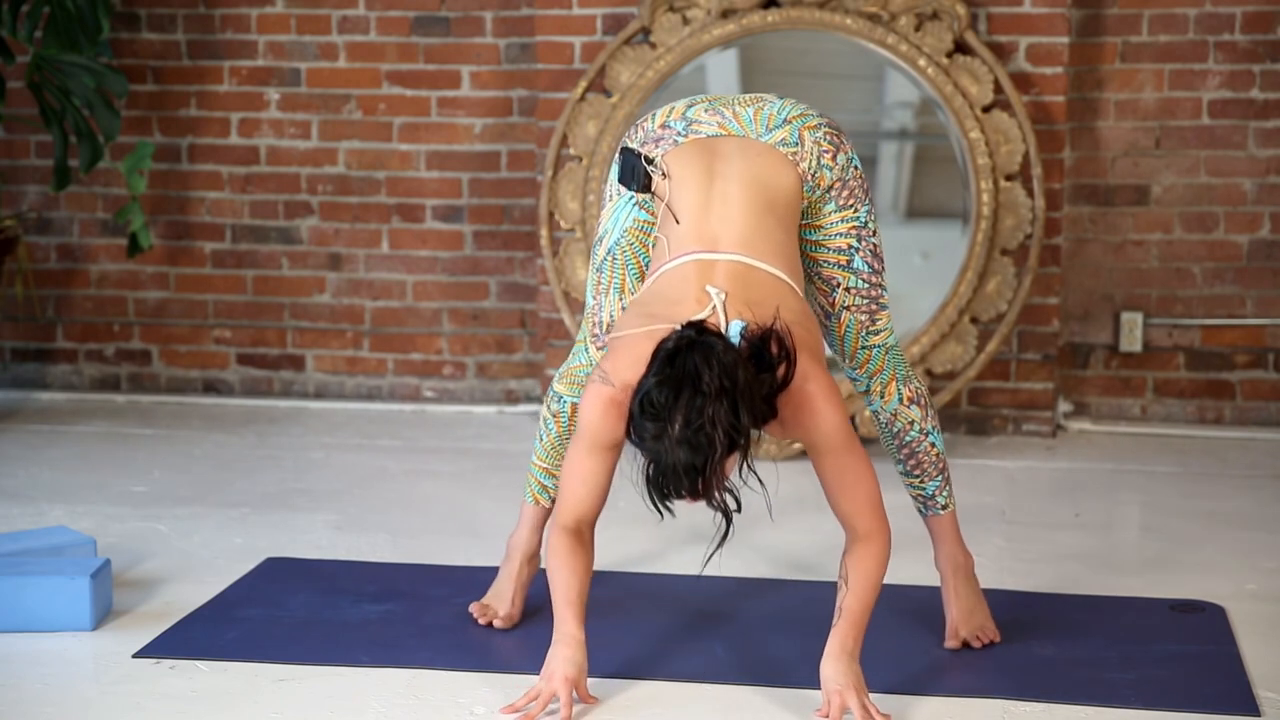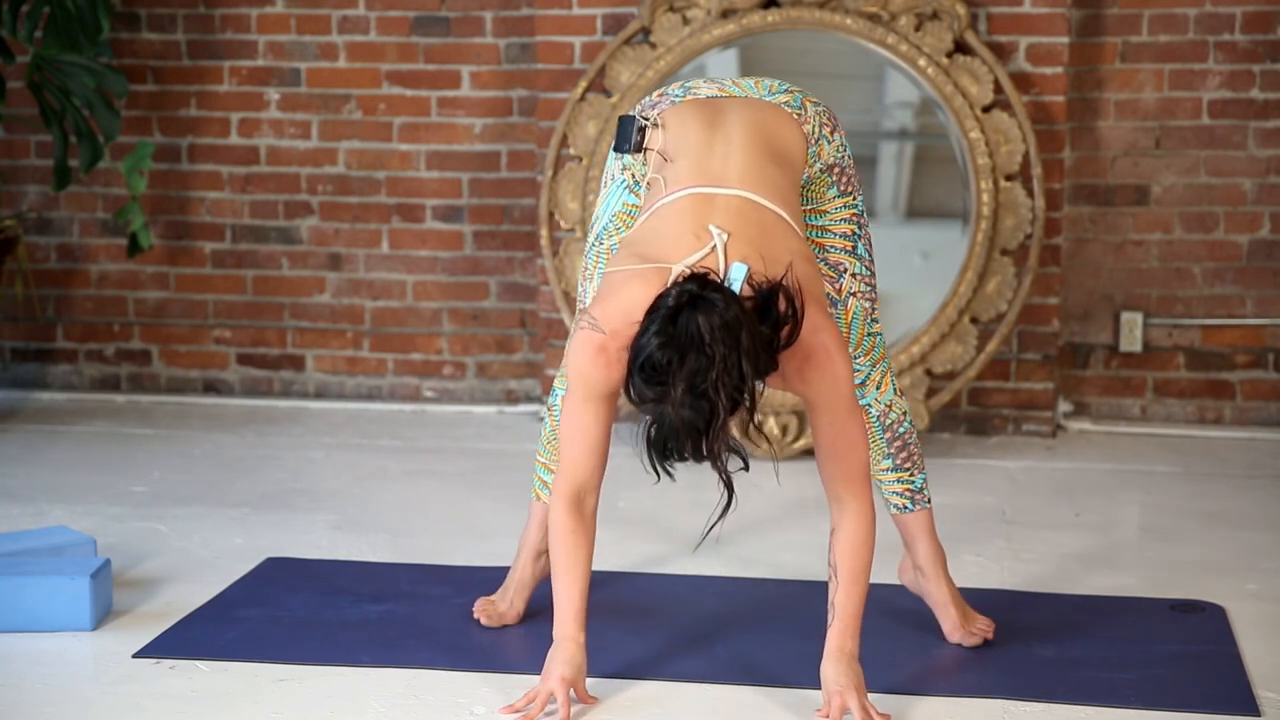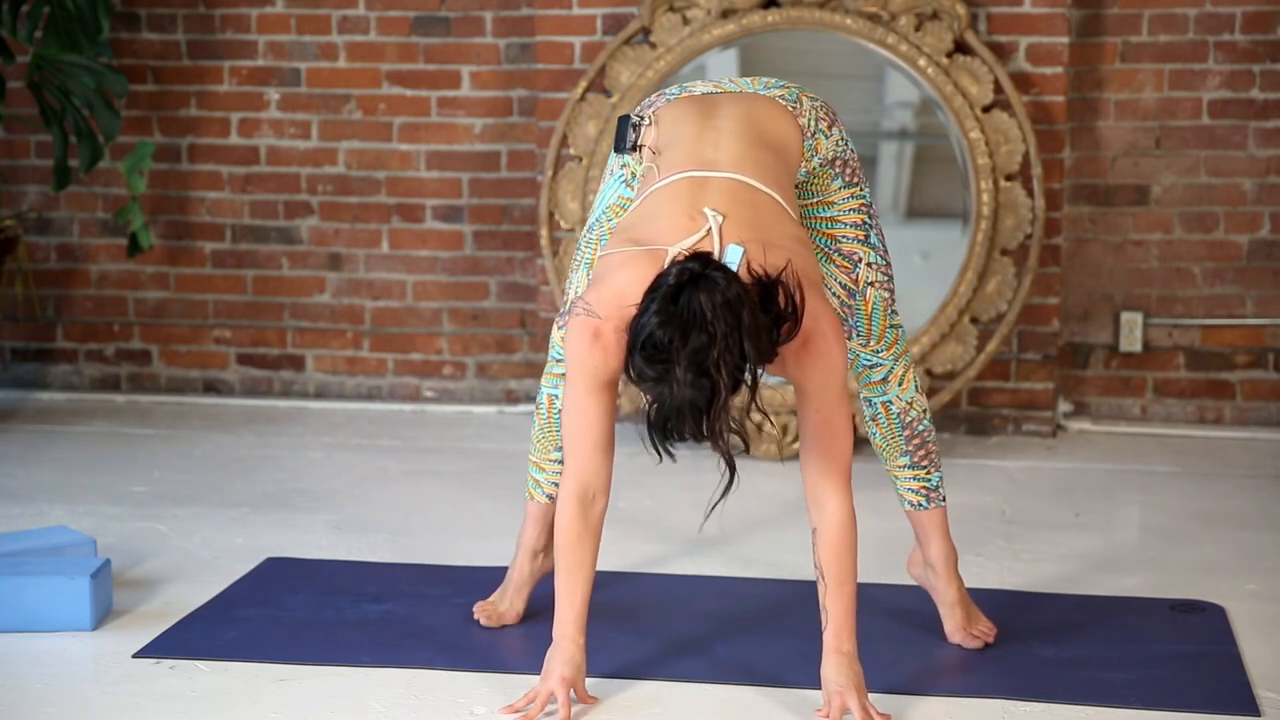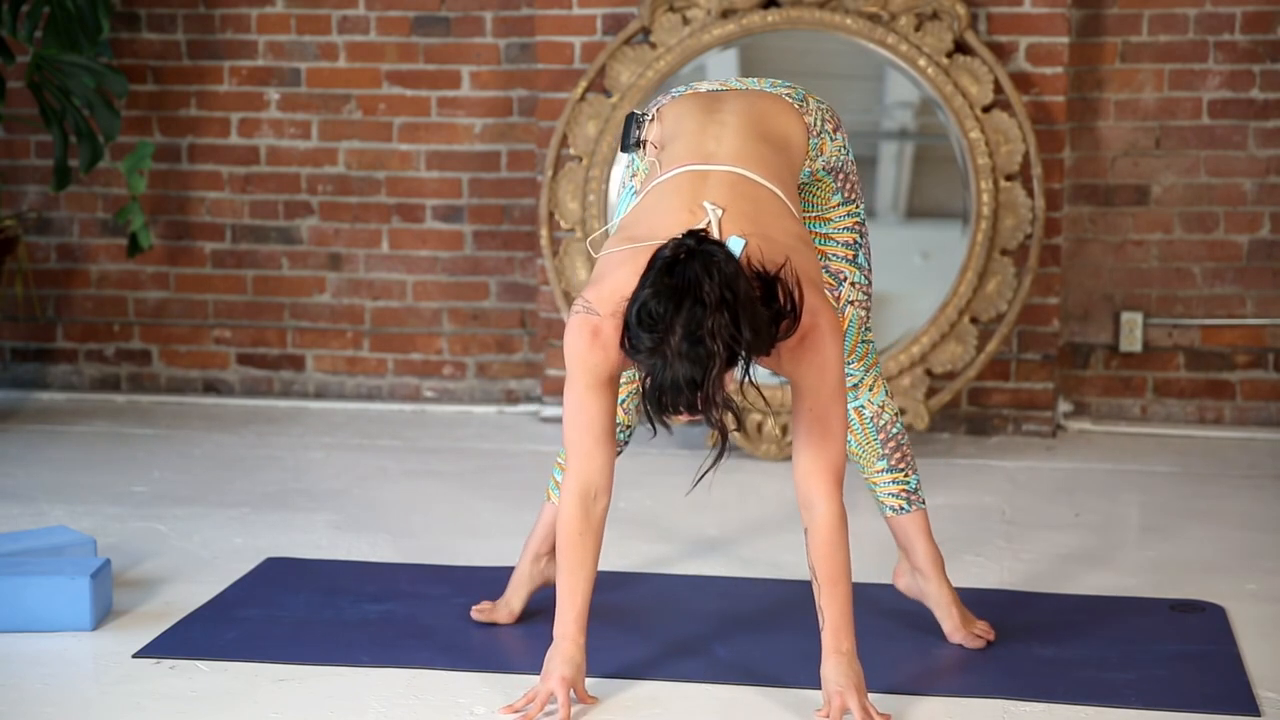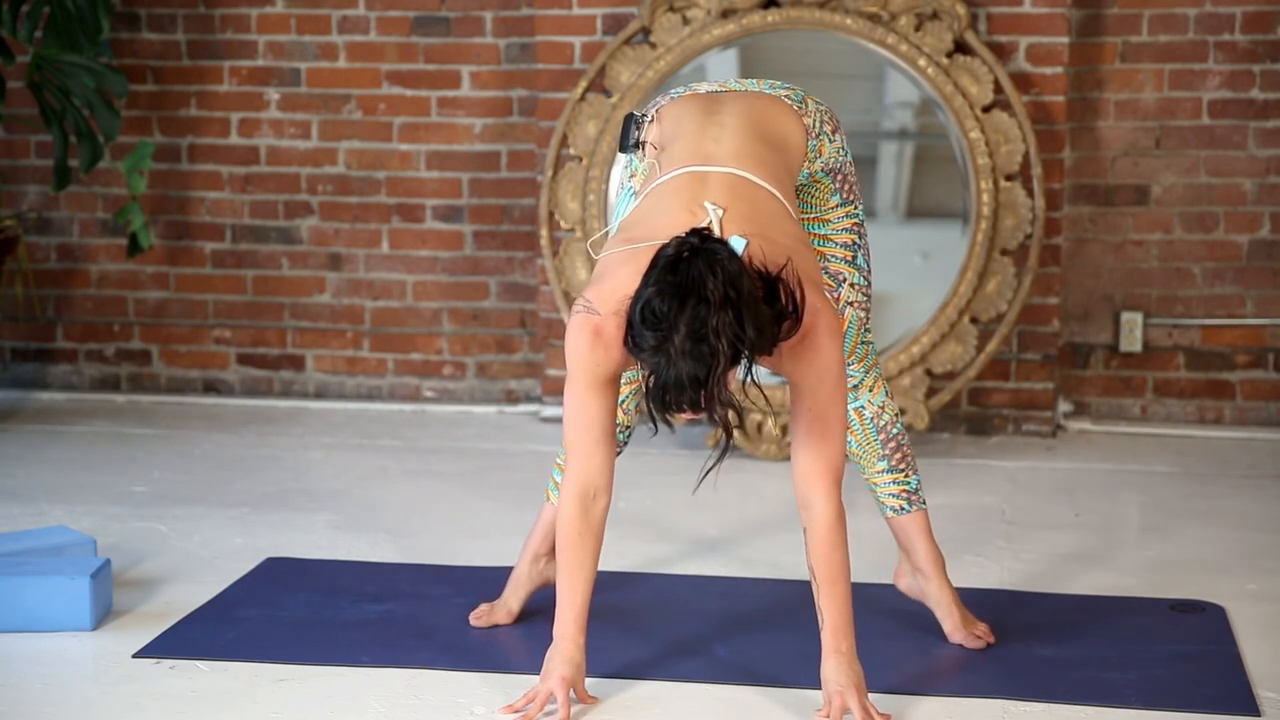
dt=0.5s
person 1, frame 1
left shoulder: (800, 386)
right shoulder: (616, 380)
left elbow: (868, 532)
right elbow: (572, 524)
left wrist: (842, 656)
right wrist: (567, 643)
left hip: (805, 151)
left knee: (876, 365)
left ankle: (952, 560)
right ankle: (521, 552)
person 1, frame 2
left shoulder: (810, 343)
right shoulder: (608, 332)
left elbow: (850, 503)
right elbow: (574, 494)
left wrist: (841, 658)
right wrist: (566, 646)
left knee: (864, 363)
right knee: (578, 370)
left ankle: (926, 565)
right ankle: (531, 556)
person 1, frame 3
left shoulder: (805, 324)
right shoulder: (602, 316)
left elbow: (830, 497)
right elbow: (584, 490)
left wrist: (840, 658)
right wrist: (565, 646)
left knee: (877, 351)
right knee: (570, 360)
left ankle: (936, 561)
right ankle: (531, 553)
person 1, frame 4
left shoulder: (804, 321)
right shoulder: (601, 315)
left elbow: (821, 497)
right elbow: (586, 487)
left wrist: (840, 658)
right wrist: (565, 647)
left knee: (852, 370)
right knee: (611, 391)
left ankle: (923, 569)
right ankle: (538, 559)
person 1, frame 5
left shoulder: (804, 321)
right shoulder: (602, 314)
left elbow: (821, 498)
right elbow: (586, 486)
left wrist: (839, 659)
right wrist: (565, 647)
left knee: (852, 368)
right knee: (609, 390)
left ankle: (924, 569)
right ankle: (539, 556)
